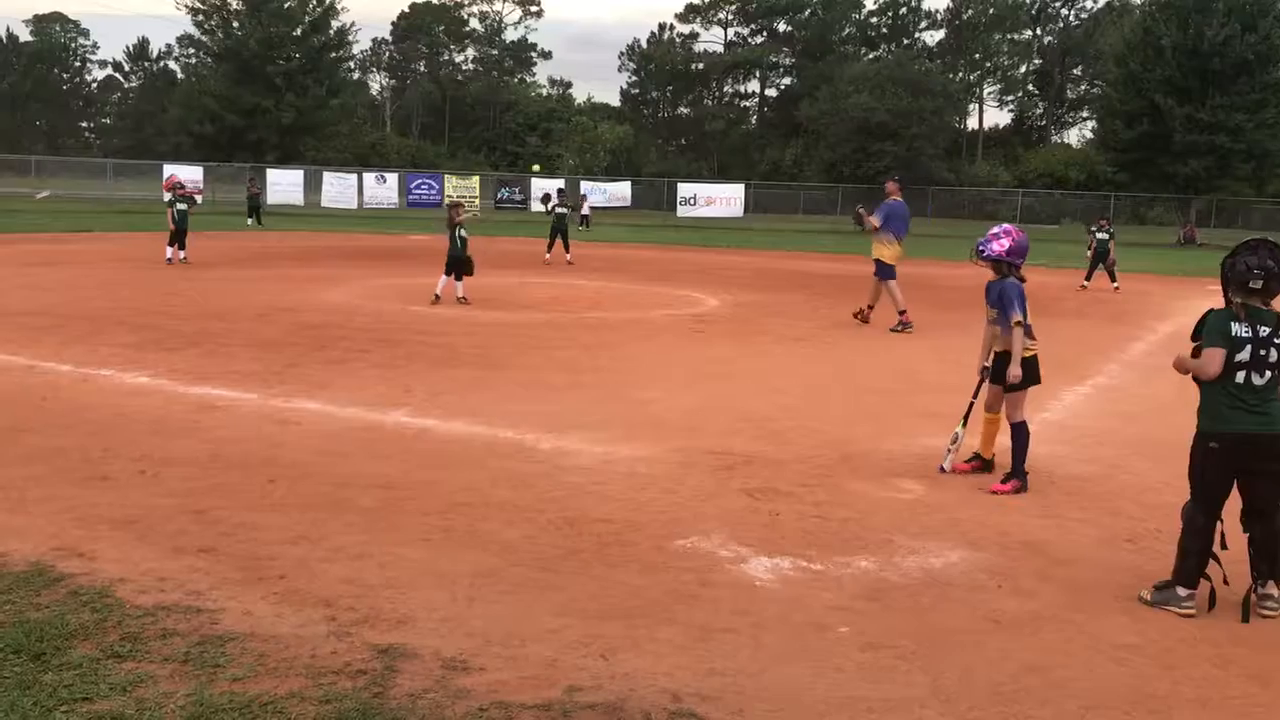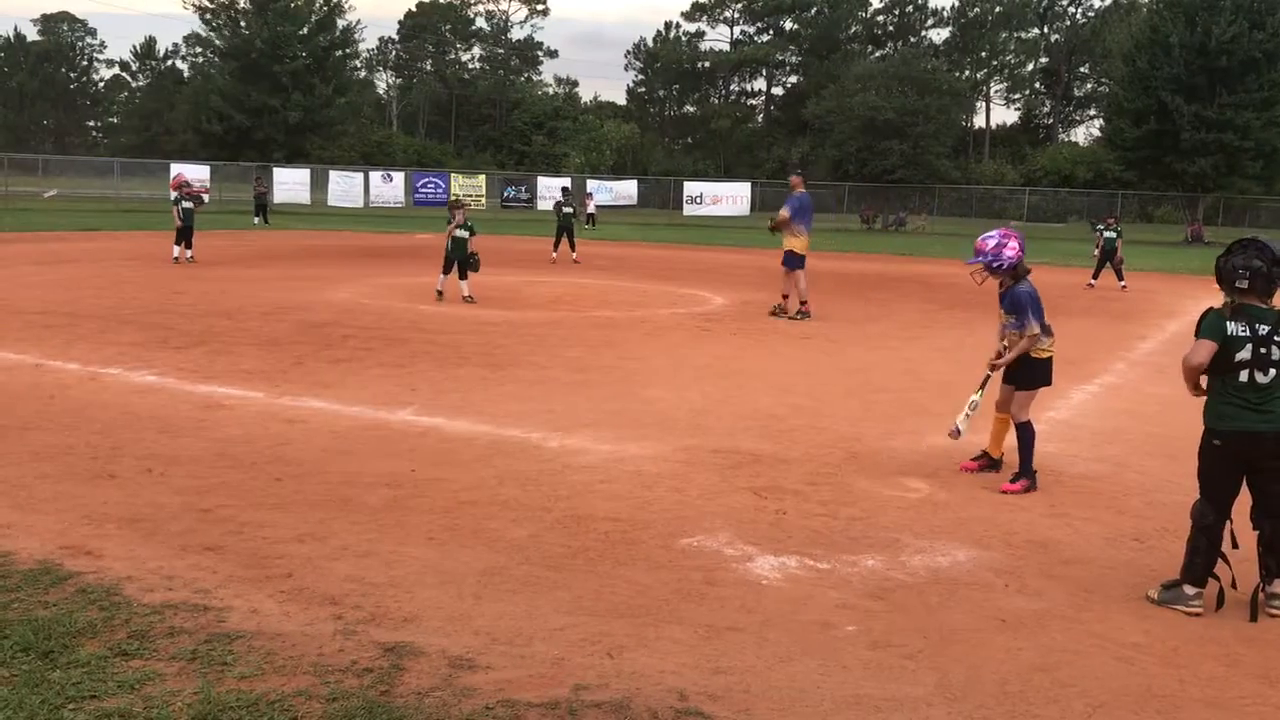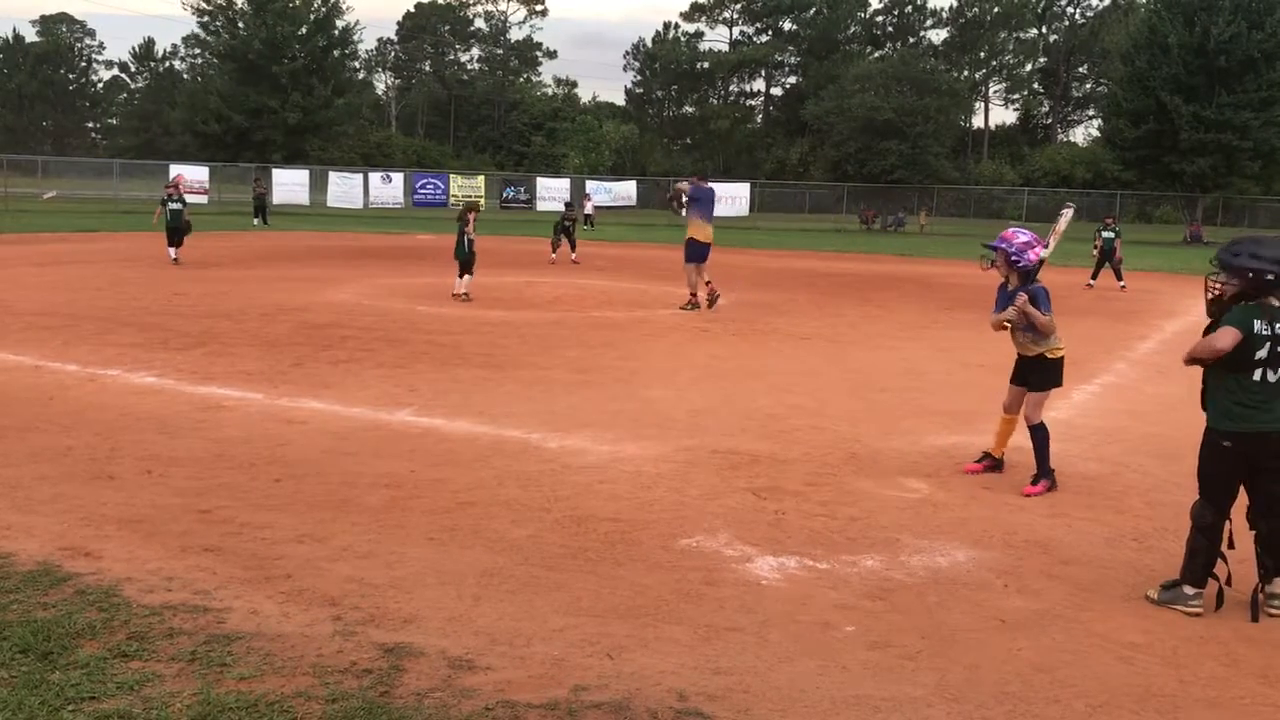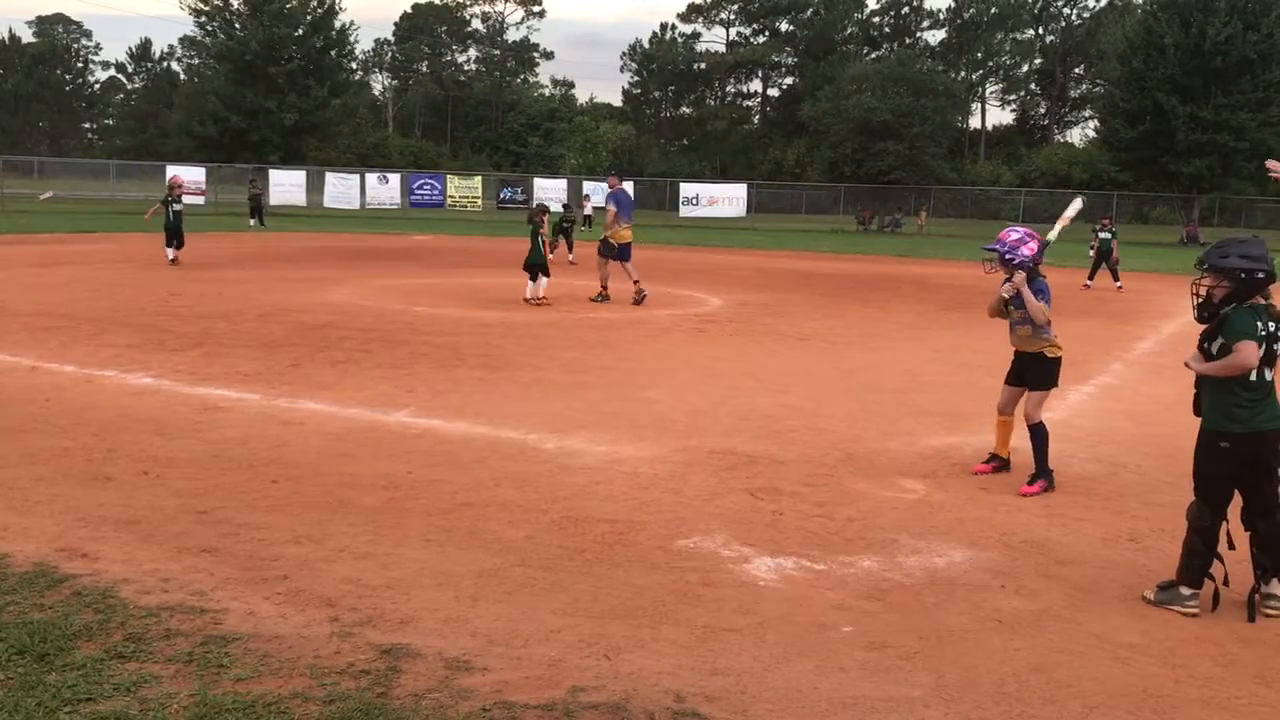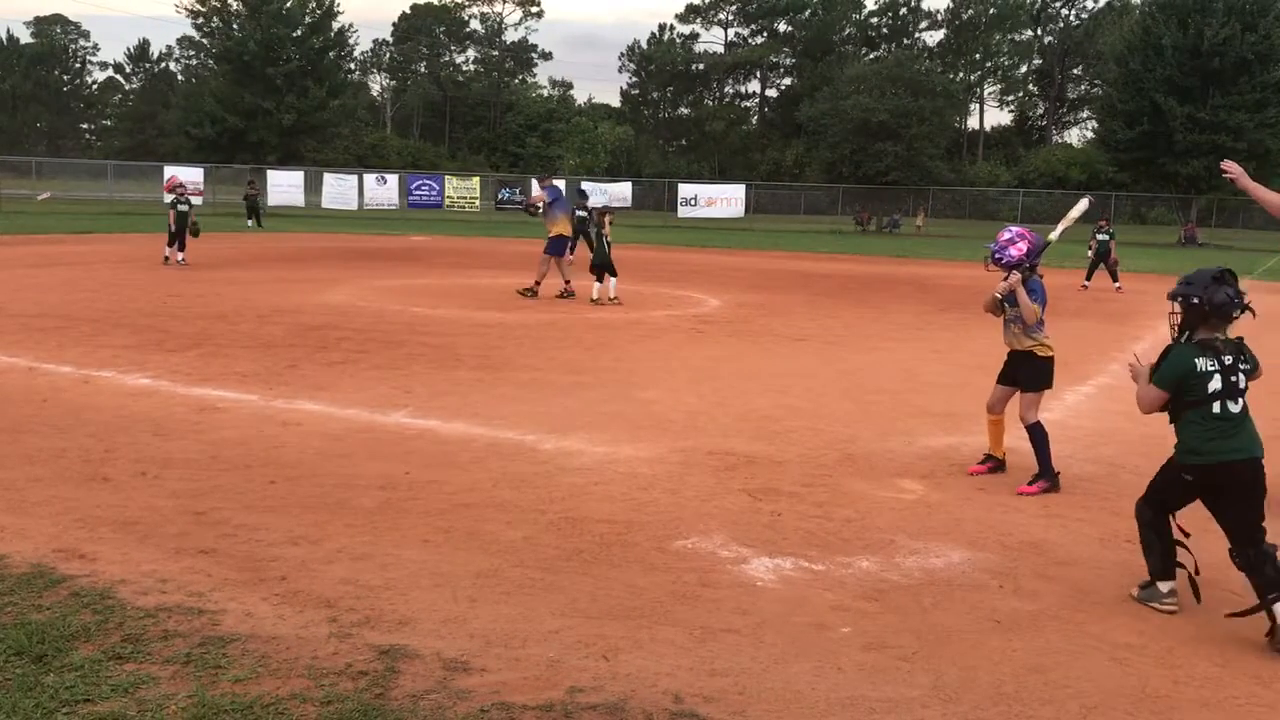
dt=1s
person 1, frame 1
left shoulder: (1221, 319)
left elbow: (1209, 369)
left wrist: (1183, 362)
left hip: (1220, 434)
left knee: (1202, 512)
left ankle: (1183, 590)
person 1, frame 2
left shoulder: (1219, 319)
left elbow: (1196, 360)
left wrist: (1193, 383)
left hip: (1225, 433)
left knee: (1211, 511)
left ankle: (1191, 589)
person 1, frame 3
left shoulder: (1240, 314)
left elbow: (1218, 344)
left wrist: (1192, 355)
left hip: (1229, 432)
left knee: (1211, 510)
left ankle: (1191, 588)
person 1, frame 4
left shoulder: (1237, 317)
left elbow: (1247, 359)
left wrist: (1203, 366)
left hip: (1226, 432)
left knee: (1207, 510)
left ankle: (1187, 589)
person 1, frame 5
left shoulder: (1181, 355)
right shoulder: (1238, 351)
left elbow: (1147, 404)
left wrist: (1140, 377)
left hip: (1197, 460)
right hip: (1247, 460)
left knee: (1151, 509)
left ankle: (1163, 588)
person 2, frame 1
left shoulder: (1010, 287)
right shoulder: (992, 285)
left elbow: (1017, 326)
left wrist: (1016, 363)
right wrist: (983, 359)
left hip: (1019, 357)
right hip: (1001, 355)
left knee: (1014, 414)
right knee: (991, 407)
left ankle: (1018, 476)
right ankle: (984, 457)
person 2, frame 2
left shoulder: (1023, 293)
right shoulder: (1006, 287)
left elbow: (1033, 335)
left wrist: (1008, 359)
right wrist: (1000, 345)
left hip: (1034, 357)
right hip: (1017, 356)
left knee: (1018, 413)
right knee: (1002, 406)
left ankle: (1027, 475)
right ankle: (992, 456)
person 2, frame 3
left shoulder: (1035, 291)
right shoulder: (1004, 289)
left elbow: (1050, 328)
right elbow: (995, 324)
left wrist: (1027, 309)
right wrist: (1004, 316)
left hip: (1046, 358)
right hip: (1025, 357)
left knee: (1032, 415)
right knee: (1010, 407)
left ankle: (1045, 476)
right ankle: (994, 456)
person 2, frame 4
left shoulder: (1038, 285)
right shoulder: (1010, 282)
left elbow: (1041, 318)
right elbow: (993, 313)
left wrist: (1024, 288)
right wrist: (1001, 295)
left hip: (1044, 356)
right hip: (1022, 355)
left knee: (1031, 414)
right knee: (1004, 407)
left ankle: (1043, 475)
right ankle: (1001, 457)
person 2, frame 5
left shoulder: (1033, 284)
right shoulder: (1010, 280)
left elbow: (1031, 318)
right elbow: (990, 310)
left wrist: (1019, 287)
right wrist: (997, 292)
left hip: (1036, 357)
right hip: (1016, 354)
left knee: (1027, 415)
right knee: (994, 406)
left ankle: (1048, 476)
right ankle: (996, 457)
